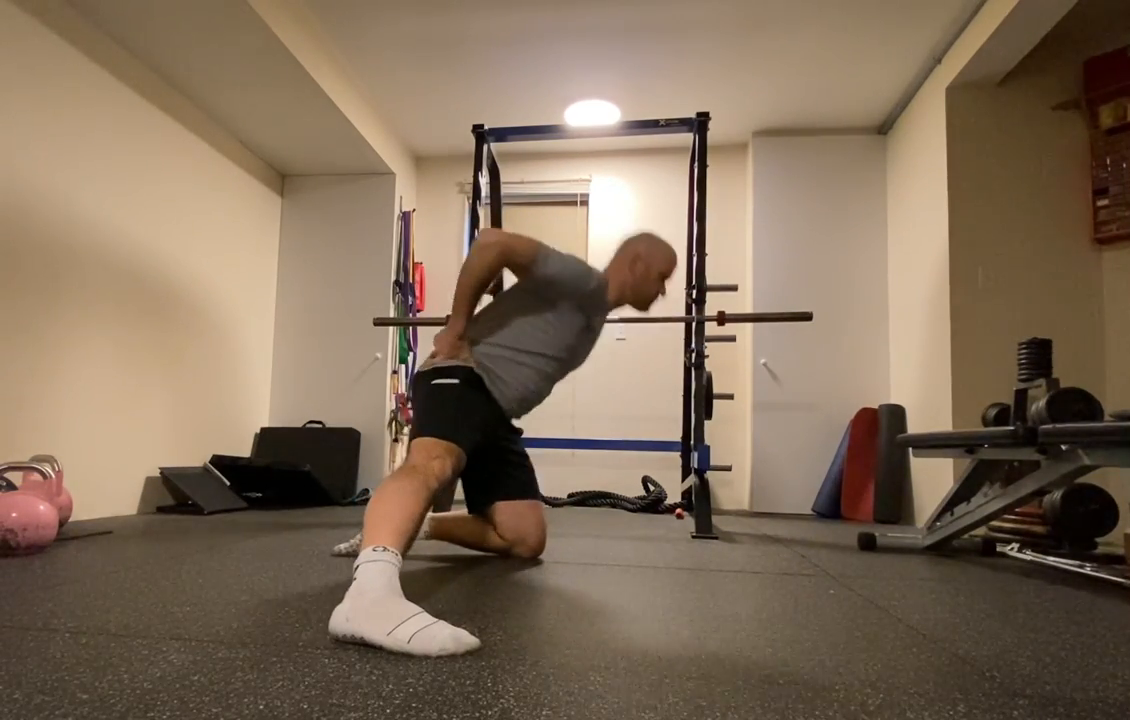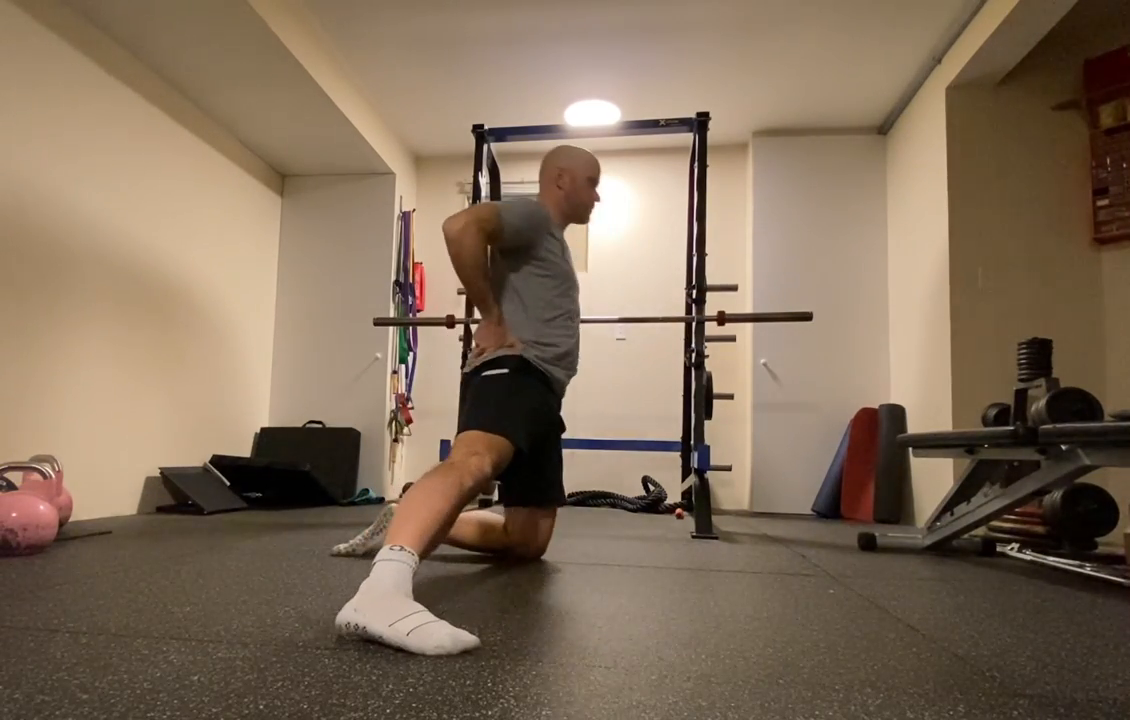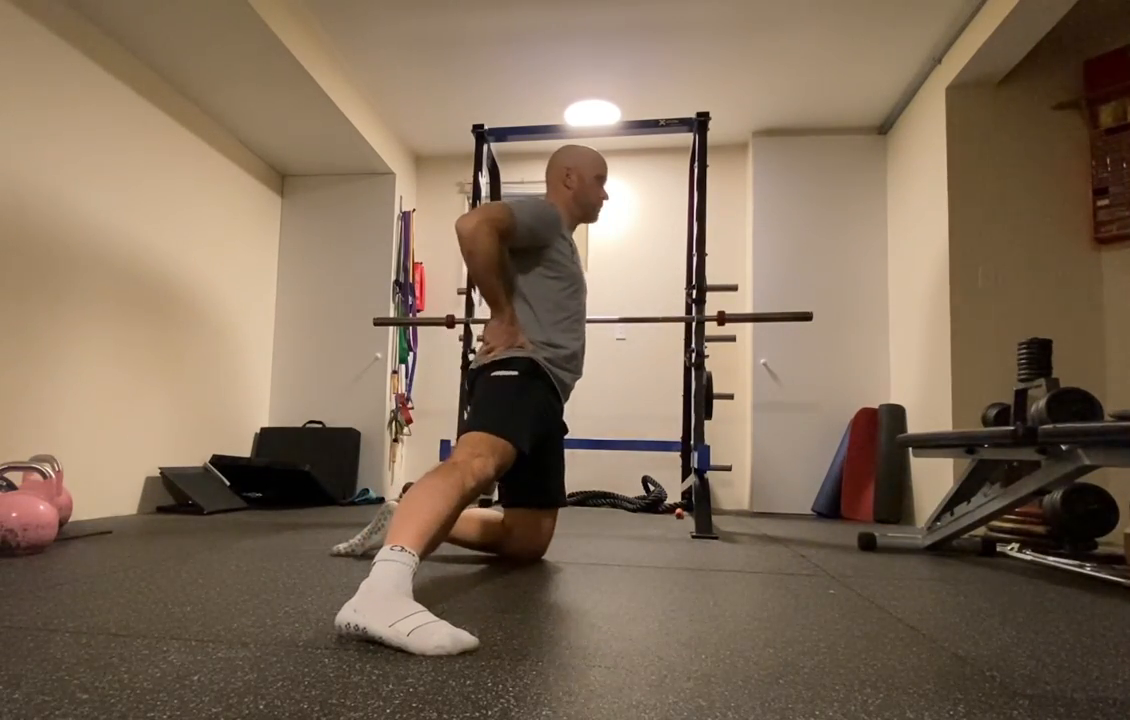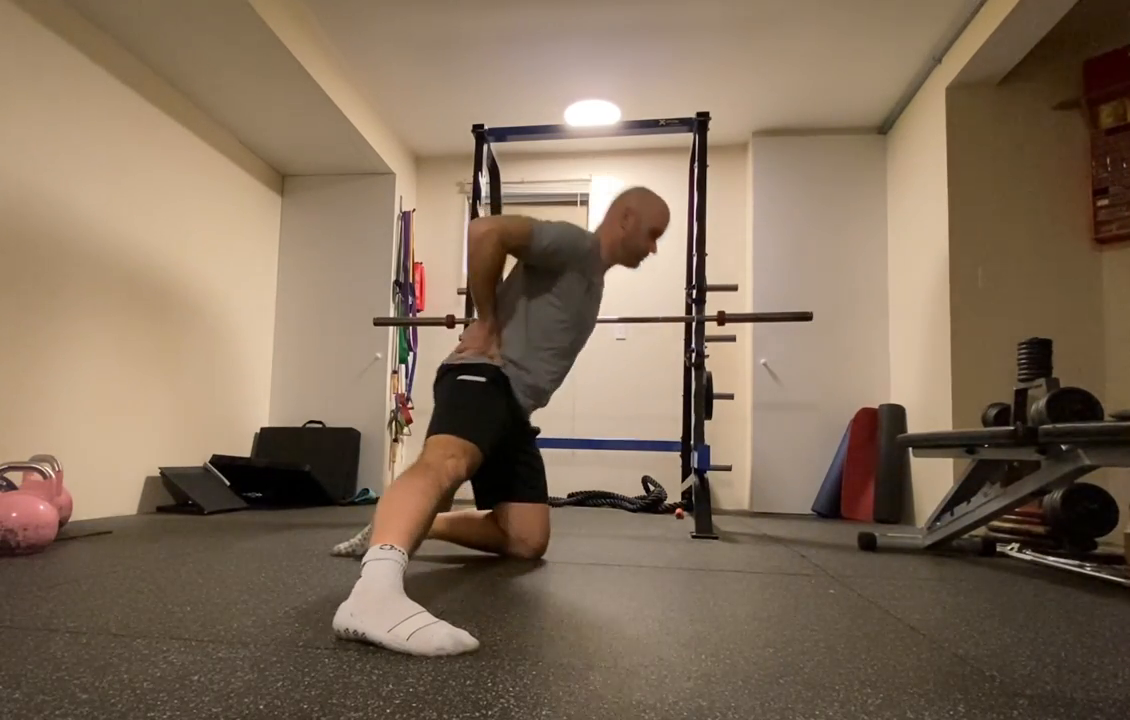
dt=0.5s
person 1, frame 1
left shoulder: (595, 310)
right shoulder: (580, 280)
right elbow: (491, 241)
right wrist: (457, 328)
left hip: (497, 407)
right hip: (464, 381)
left knee: (525, 539)
right knee: (432, 467)
left ankle: (412, 529)
right ankle: (368, 593)
person 1, frame 2
left shoulder: (552, 239)
right shoulder: (532, 218)
right elbow: (460, 226)
right wrist: (491, 319)
left hip: (542, 392)
right hip: (514, 373)
left knee: (528, 542)
right knee: (472, 463)
left ankle: (412, 527)
right ankle: (383, 587)
person 1, frame 3
left shoulder: (560, 239)
right shoulder: (543, 216)
right elbow: (473, 224)
right wrist: (503, 315)
left hip: (545, 393)
right hip: (518, 373)
left knee: (528, 542)
right knee: (474, 465)
left ankle: (401, 523)
right ankle: (382, 588)
person 1, frame 4
left shoulder: (592, 273)
right shoulder: (572, 243)
right elbow: (485, 230)
right wrist: (485, 321)
left hip: (514, 403)
right hip: (486, 377)
left knee: (528, 541)
right knee: (443, 463)
left ankle: (408, 527)
right ankle: (374, 588)
